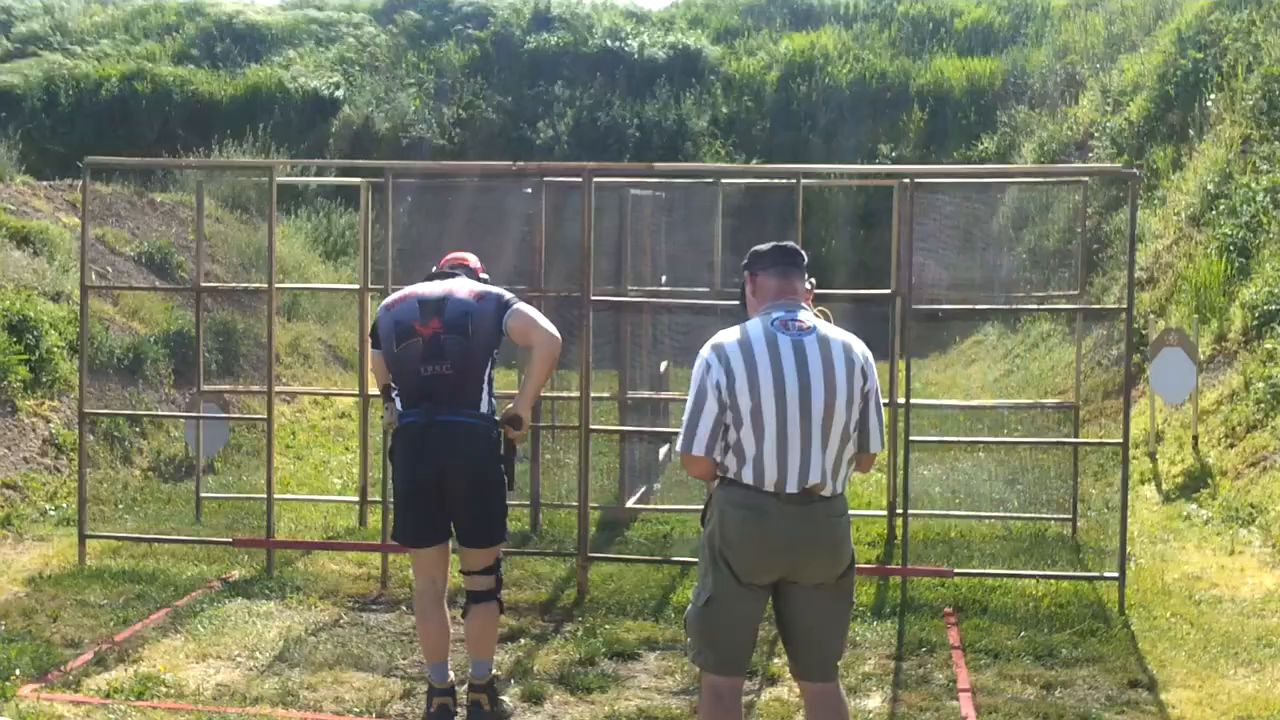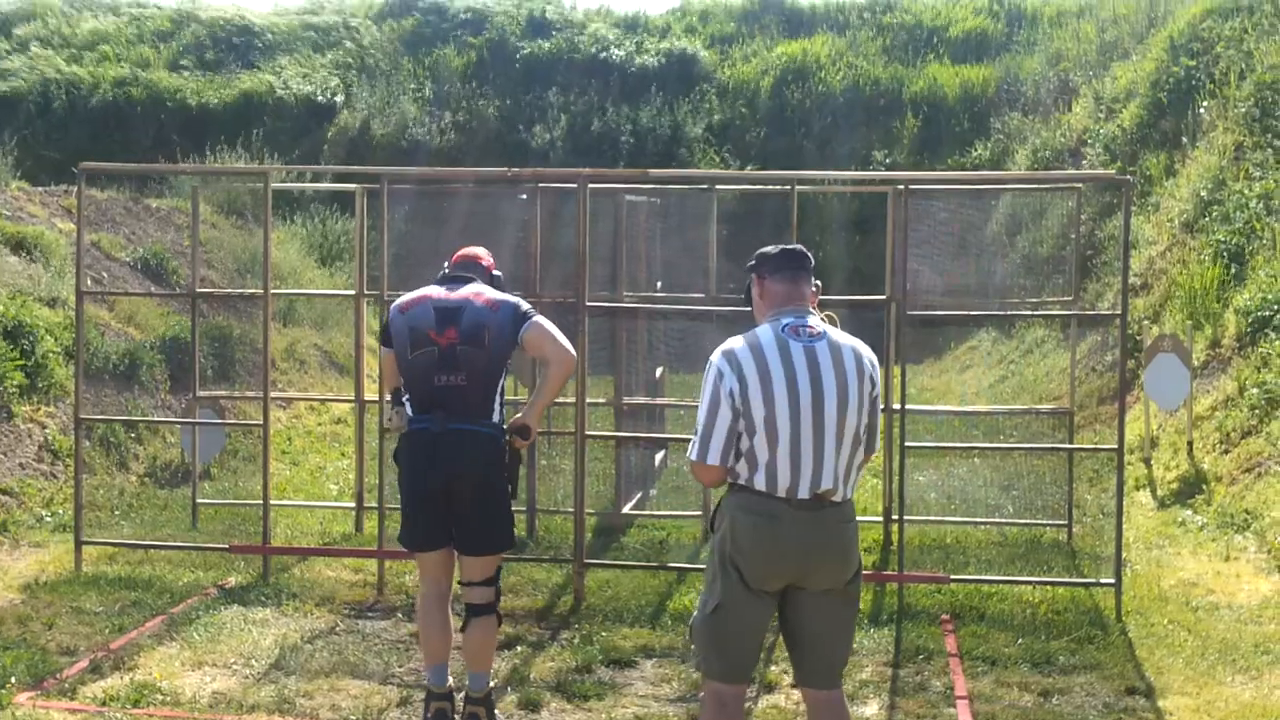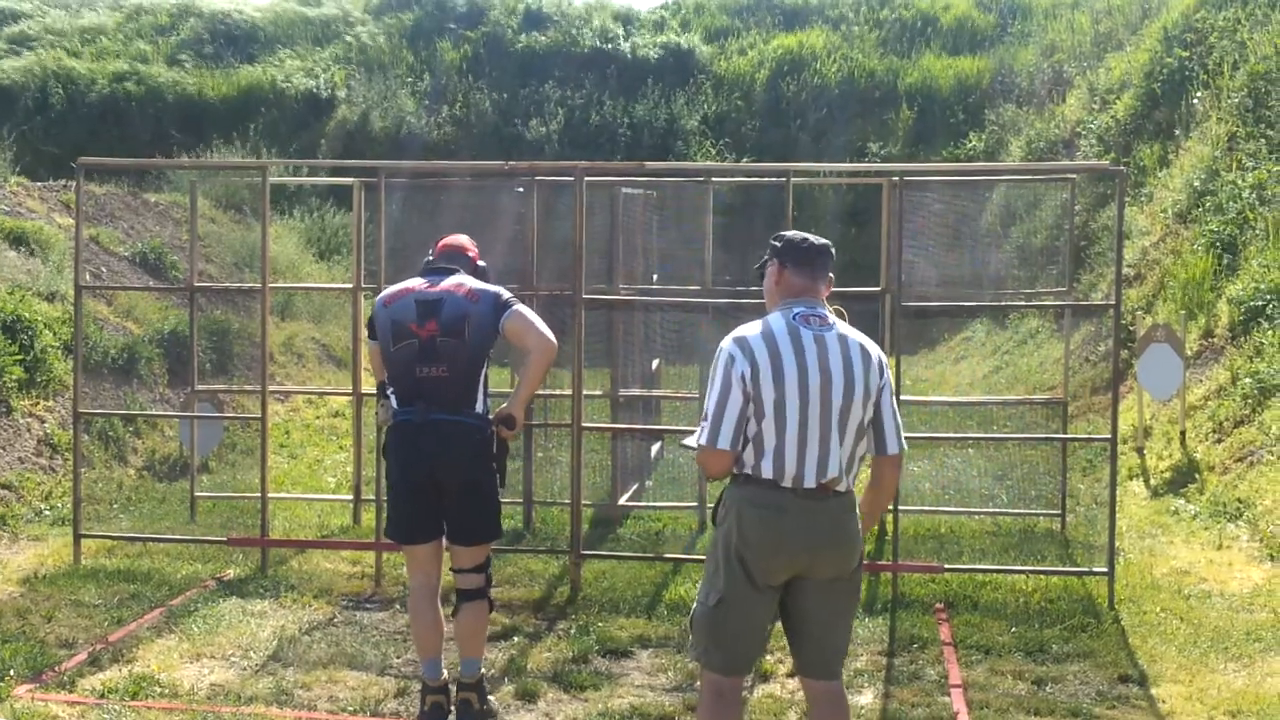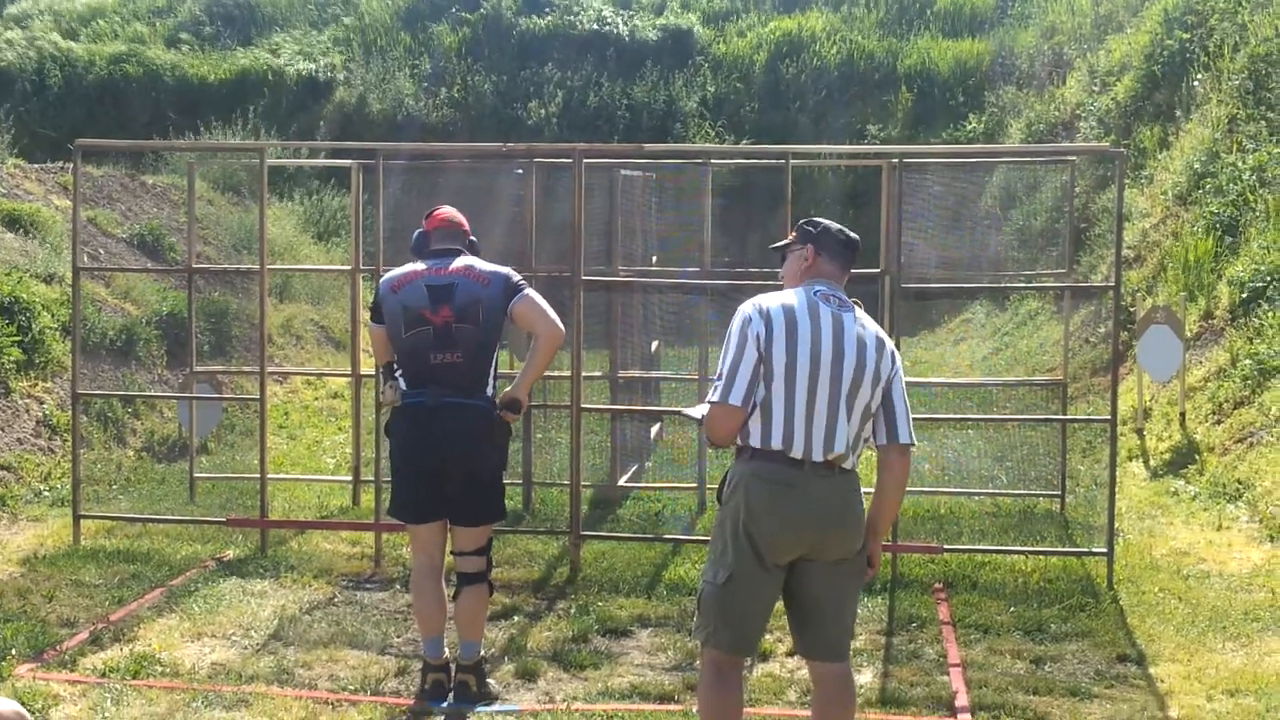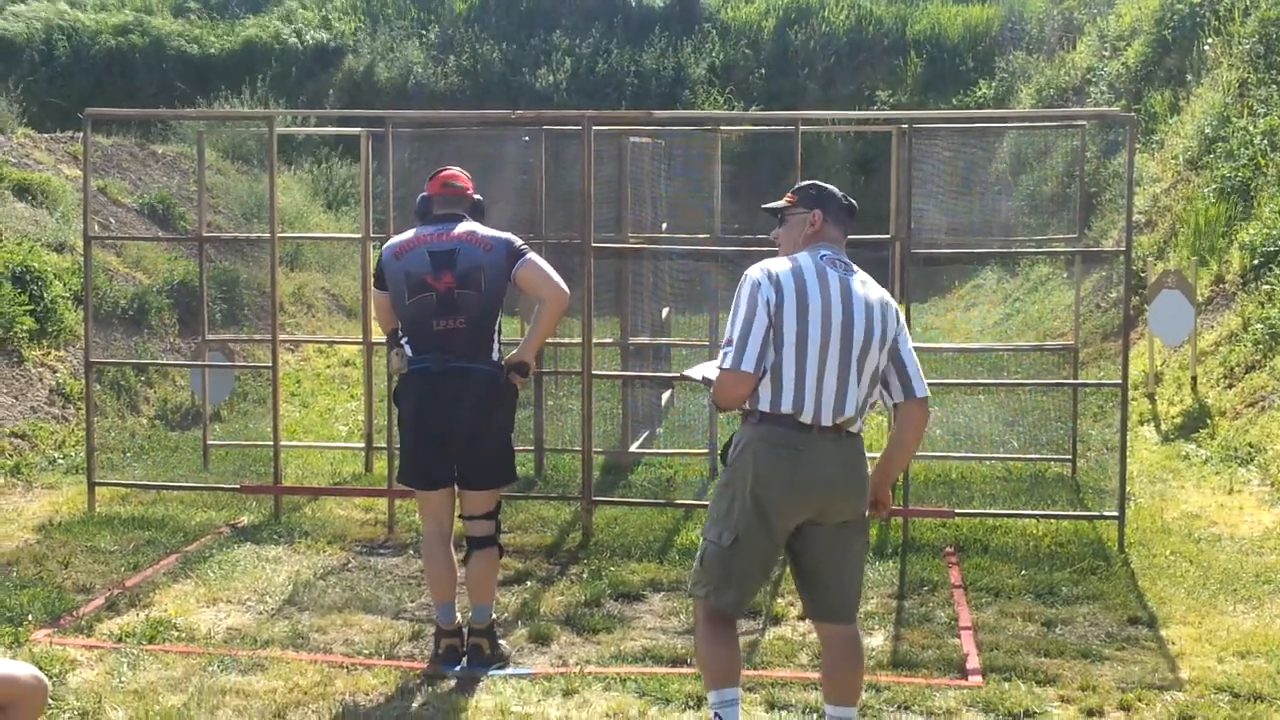
dt=0.5s
person 1, frame 1
left shoulder: (723, 351)
right shoulder: (854, 352)
left elbow: (695, 463)
right elbow: (866, 458)
left hip: (744, 520)
right hip: (823, 524)
left knee: (722, 675)
right knee: (821, 677)
person 1, frame 2
left shoulder: (734, 357)
right shoulder: (861, 358)
left elbow: (708, 472)
left hip: (754, 528)
right hip: (831, 530)
left knee: (724, 682)
person 1, frame 3
left shoulder: (745, 345)
right shoulder: (866, 354)
left elbow: (715, 463)
right elbow: (888, 464)
left wrist: (704, 448)
right wrist: (861, 523)
left hip: (758, 517)
right hip: (833, 523)
left knee: (722, 673)
right knee: (824, 677)
person 1, frame 4
left shoulder: (761, 313)
right shoulder: (878, 342)
left elbow: (722, 423)
right elbow: (897, 456)
left wrist: (712, 431)
right wrist: (874, 536)
left hip: (763, 493)
right hip: (837, 501)
left knee: (723, 652)
right knee: (830, 658)
person 1, frame 5
left shoulder: (767, 278)
right shoulder: (878, 301)
left elbow: (734, 387)
right elbow: (915, 407)
left wrist: (715, 394)
right wrist: (883, 479)
left hip: (769, 456)
right hip: (842, 464)
left knee: (716, 605)
right knee: (837, 621)
person 2, frame 1
left shoulder: (390, 307)
right shoulder: (489, 298)
left elbow: (383, 381)
right elbow: (548, 338)
right wrist: (523, 405)
left hip: (413, 446)
right hip: (472, 443)
left knee: (429, 582)
right knee: (482, 575)
person 2, frame 2
left shoulder: (402, 308)
right shoulder: (505, 306)
left elbow: (391, 383)
right elbow: (563, 356)
right wrist: (532, 415)
left hip: (420, 452)
right hip: (479, 452)
left knee: (433, 584)
right knee: (481, 588)
person 2, frame 3
left shoulder: (387, 301)
right shoulder: (487, 296)
left elbow: (380, 373)
right elbow: (543, 343)
right wrist: (517, 405)
left hip: (406, 444)
right hip: (465, 443)
left knee: (422, 578)
right knee: (472, 575)
person 2, frame 4
left shoulder: (391, 284)
right shoulder: (496, 278)
left elbow: (383, 356)
right elbow: (552, 331)
right wrist: (520, 390)
left hip: (413, 427)
right hip: (474, 426)
left knee: (425, 558)
right knee: (473, 558)
left ankle: (434, 671)
right ankle: (469, 672)
person 2, frame 5
left shoulder: (393, 251)
right shoulder: (498, 244)
left elbow: (386, 322)
right elbow: (556, 293)
right wrist: (526, 353)
left hip: (420, 393)
right hip: (480, 391)
left knee: (435, 524)
right knee: (482, 522)
left ankle: (447, 636)
right ankle: (482, 636)
